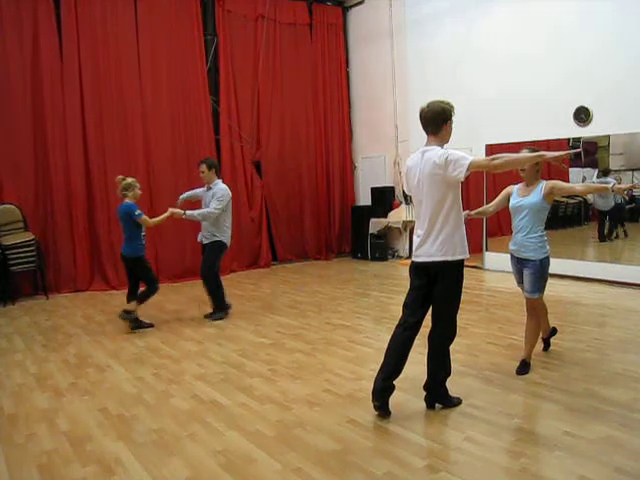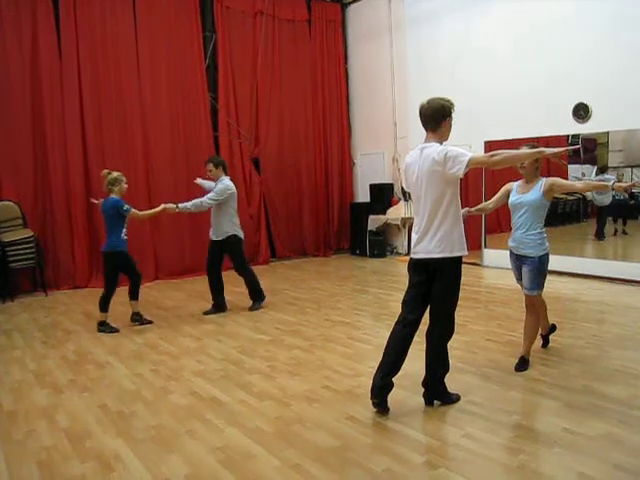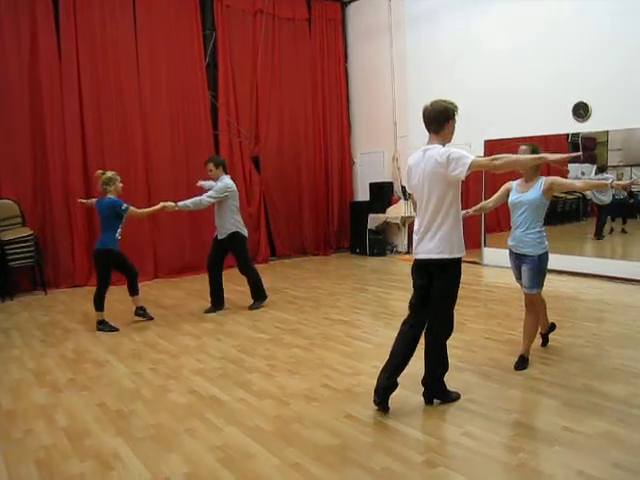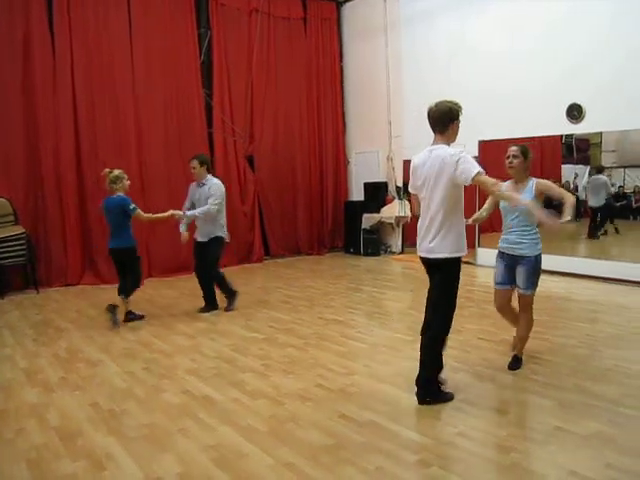
dt=0.3s
person 1, frame 1
left shoulder: (411, 163)
right shoulder: (445, 159)
right elbow: (493, 163)
left wrist: (458, 214)
right wrist: (541, 156)
left hip: (421, 256)
right hip: (447, 257)
left knee: (408, 322)
right knee: (442, 327)
left ankle: (382, 389)
right ankle: (435, 392)
person 1, frame 2
left shoulder: (410, 159)
right shoulder: (445, 155)
right elbow: (492, 160)
left wrist: (457, 212)
right wrist: (539, 152)
left hip: (419, 252)
right hip: (444, 253)
left knee: (408, 320)
right knee: (440, 324)
left ankle: (380, 386)
right ankle: (434, 389)
person 1, frame 3
left shoulder: (413, 161)
right shoulder: (447, 157)
right elbow: (493, 164)
right wrist: (542, 158)
left hip: (421, 252)
right hip: (444, 254)
left knee: (415, 320)
right knee: (439, 323)
left ankle: (385, 385)
right ankle: (434, 388)
person 1, frame 4
left shoulder: (418, 161)
right shoulder: (455, 158)
right elbow: (491, 185)
right wrist: (533, 207)
left hip: (425, 247)
right hip: (445, 249)
left knee: (439, 311)
right knee: (438, 316)
left ankle: (430, 373)
right ankle: (427, 386)
person 2, frame 1
left shoulder: (548, 187)
right shoulder: (511, 190)
left elbow: (580, 188)
right elbow: (490, 208)
left wrist: (612, 187)
right wrist: (471, 213)
left hip: (536, 255)
right hip: (516, 253)
left knee: (532, 305)
right knee: (533, 300)
left ankle: (526, 357)
right ankle: (547, 330)
person 2, frame 2
left shoulder: (547, 184)
right shoulder: (511, 187)
left elbow: (579, 186)
right elbow: (490, 205)
left wrist: (612, 185)
right wrist: (471, 210)
left hip: (535, 252)
right hip: (515, 250)
left knee: (531, 302)
right knee: (533, 297)
left ankle: (525, 354)
right ankle: (546, 327)
person 2, frame 3
left shoulder: (547, 183)
right shoulder: (510, 186)
left elbow: (579, 184)
right elbow: (489, 204)
left wrist: (611, 183)
right wrist: (471, 210)
left hip: (534, 251)
right hip: (514, 249)
left knee: (530, 301)
right knee: (532, 296)
left ankle: (524, 352)
right ankle: (545, 326)
person 2, frame 4
left shoulder: (538, 185)
right shoulder: (501, 188)
left elbow: (568, 197)
right elbow: (484, 213)
left wrist: (567, 217)
right wrist: (468, 222)
left hip: (529, 253)
right hip: (505, 252)
left knee: (524, 303)
right knee: (500, 303)
left ankle: (518, 353)
right ankle: (521, 331)
person 3, frame 1
left shoulder: (123, 207)
right shoulder: (130, 207)
right elbow: (149, 223)
right wrist: (167, 214)
left hip: (128, 253)
right hip: (135, 255)
left knee: (134, 286)
right knee: (152, 285)
left ankle: (134, 319)
right ankle: (128, 311)
person 3, frame 2
left shoulder: (107, 202)
right shoulder: (116, 203)
left elbow: (102, 203)
right elbow: (140, 215)
left wrist: (100, 203)
right wrist: (160, 208)
left hip: (119, 250)
right hip: (113, 251)
left knee: (135, 277)
right knee: (111, 286)
left ankle: (135, 314)
right ankle: (102, 323)
person 3, frame 3
left shoulder: (101, 202)
right shoulder: (114, 203)
left elbow: (93, 202)
right elbow: (138, 213)
left wrist: (87, 202)
right wrist: (159, 207)
left hip: (111, 249)
right hip: (105, 250)
left knee: (132, 273)
right knee: (103, 284)
left ankle: (139, 308)
right ankle: (100, 322)
person 3, frame 4
left shoulder: (107, 201)
right shoulder: (123, 200)
right elbow: (143, 217)
right wrist: (167, 214)
left hip: (113, 247)
right hip: (126, 246)
left knee: (124, 279)
right knee: (135, 279)
left ankle: (128, 311)
right ankle: (114, 306)
person 4, frame 1
left shoulder: (222, 190)
right shoulder: (206, 189)
left elbow: (211, 213)
right elbow: (195, 193)
left wrist: (185, 214)
right wrist: (181, 198)
left hip: (218, 239)
right hip: (207, 238)
left knee: (207, 272)
right knee: (211, 273)
left ankle: (222, 307)
right ankle: (220, 307)
person 4, frame 2
left shoulder: (226, 186)
right shoulder: (219, 185)
left elbow: (204, 203)
left wrist: (178, 207)
right wrist: (201, 182)
left hip: (231, 236)
right hip: (217, 236)
left knee: (242, 268)
right knee: (212, 269)
left ankle: (258, 298)
right ankle: (219, 304)
person 4, frame 3
left shoulder: (226, 185)
right shoulder: (221, 184)
left elbow: (203, 201)
left wrist: (177, 205)
right wrist: (202, 183)
left hip: (234, 233)
right hip: (222, 234)
left knee: (245, 267)
right knee: (213, 266)
left ankle: (260, 297)
right ankle: (217, 302)
person 4, frame 4
left shoulder: (216, 185)
right shoulder: (193, 187)
left elbow: (211, 209)
right elbow: (188, 207)
left wrist: (185, 215)
right wrist: (183, 228)
left hip: (216, 235)
right hip: (200, 236)
left knee: (210, 269)
right knee: (200, 270)
left ankle: (231, 295)
right ankle: (210, 302)
